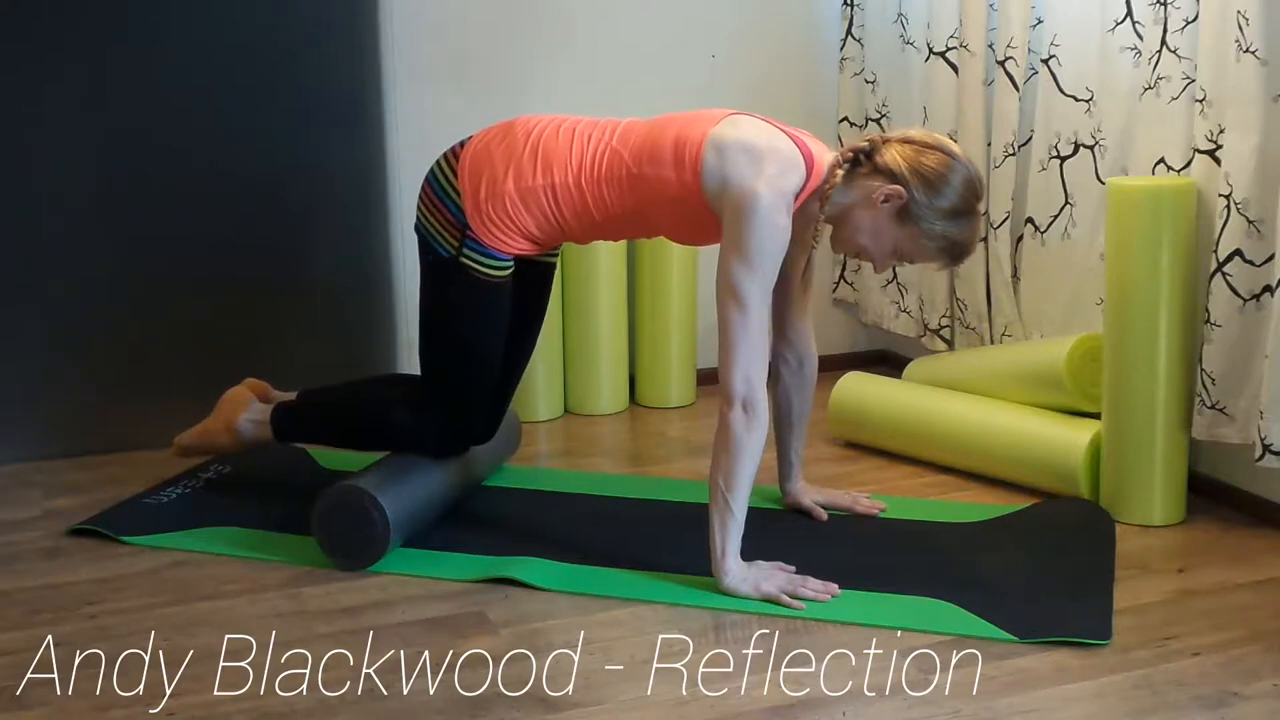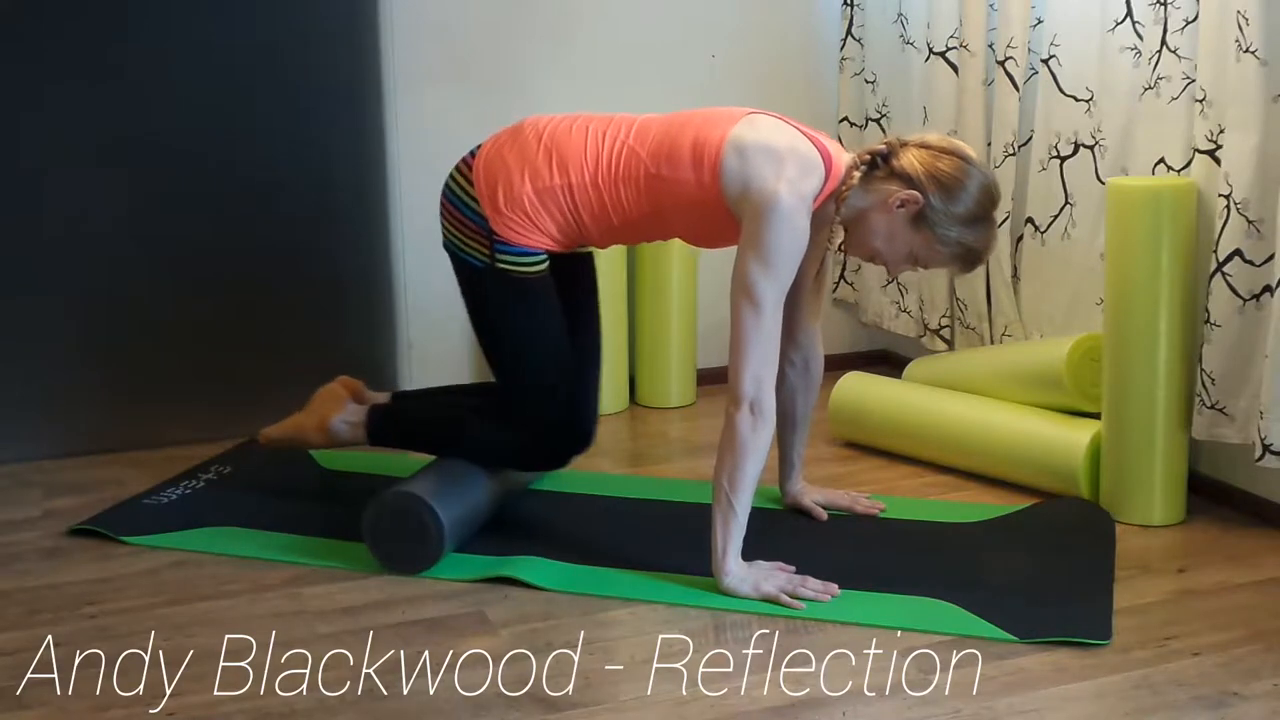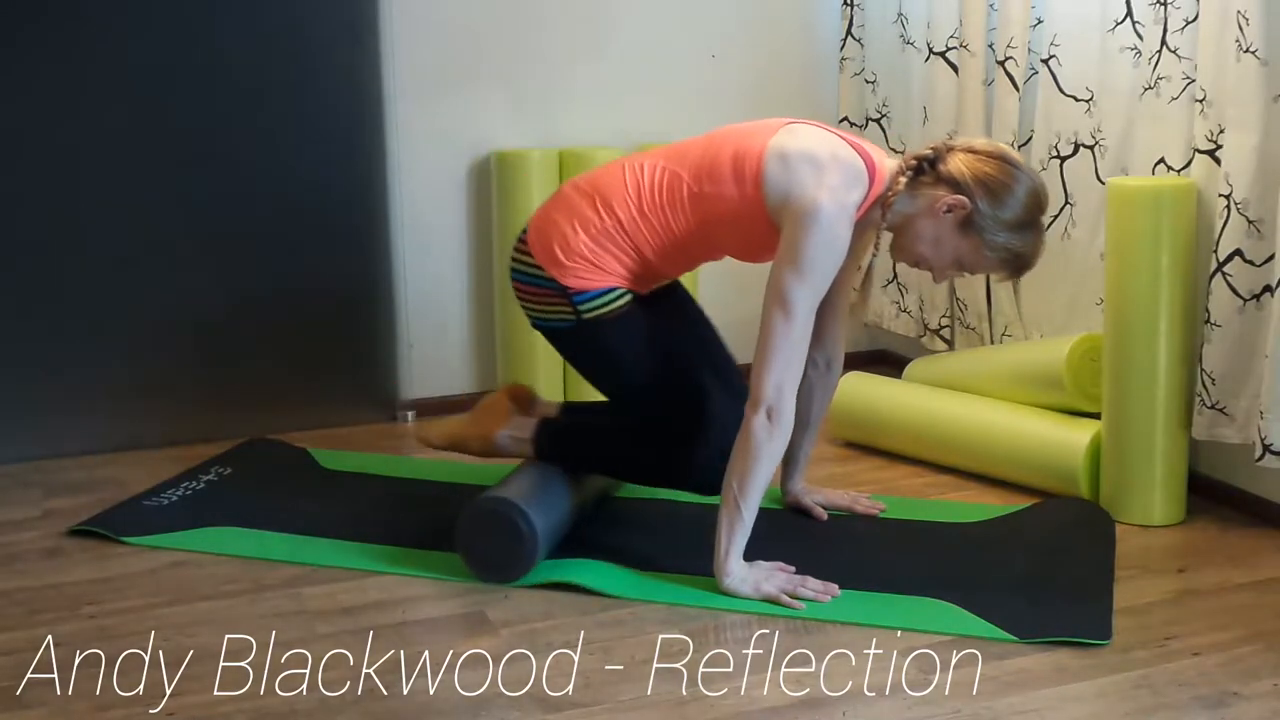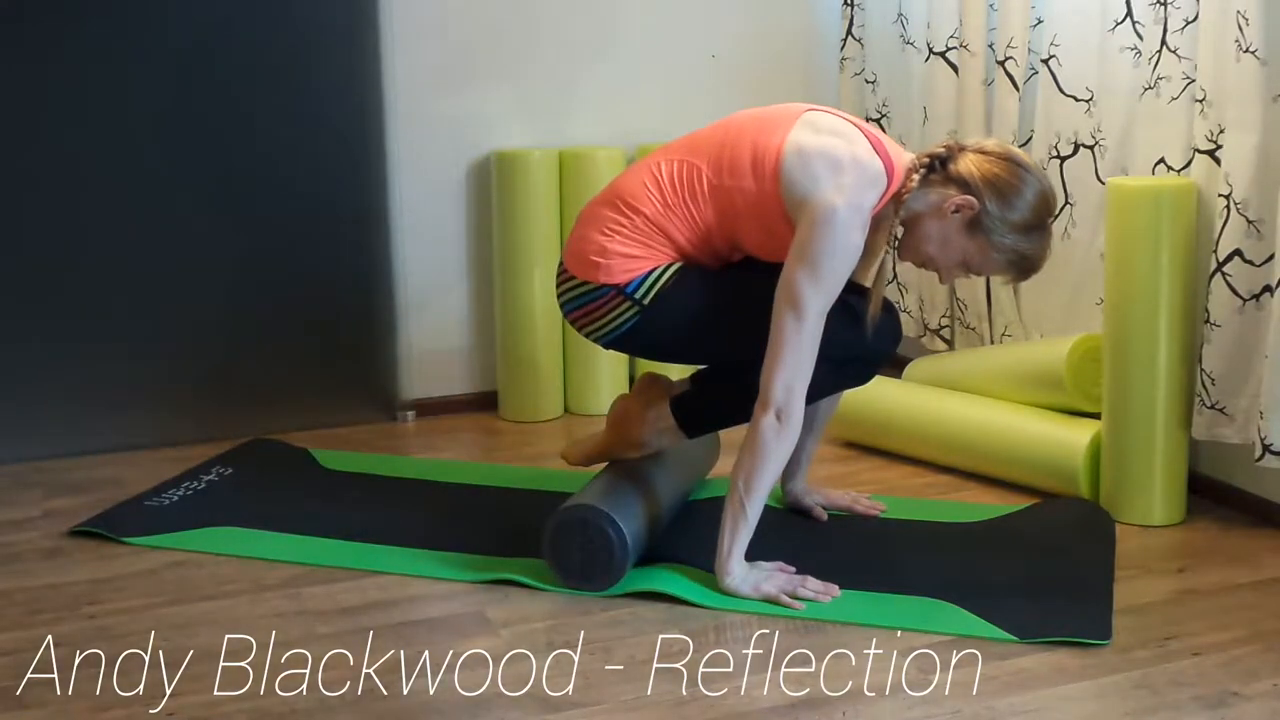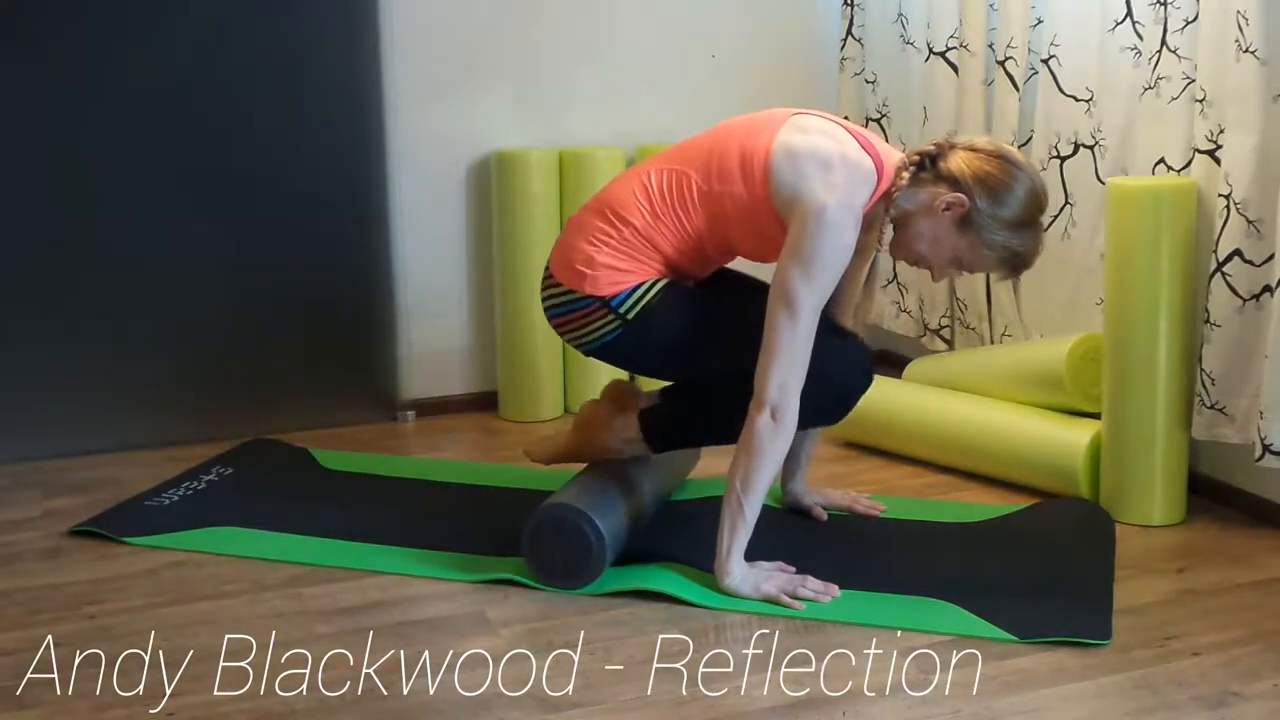
dt=0.7s
person 1, frame 1
left shoulder: (810, 184)
right shoulder: (770, 192)
left elbow: (793, 346)
right elbow: (743, 393)
left wrist: (793, 479)
right wrist: (728, 564)
left hip: (520, 196)
right hip: (482, 200)
left knee: (474, 416)
right knee: (449, 421)
left ankle: (276, 400)
right ankle: (254, 419)
person 1, frame 2
left shoulder: (829, 187)
right shoulder: (787, 197)
left elbow: (801, 349)
right elbow: (752, 395)
left wrist: (793, 480)
right wrist: (728, 563)
left hip: (544, 199)
right hip: (501, 204)
left knee: (566, 425)
right knee: (545, 436)
left ankle: (367, 404)
right ankle: (349, 421)
person 1, frame 3
left shoulder: (869, 190)
right shoulder: (830, 203)
left elbow: (824, 353)
right elbow: (772, 401)
left wrist: (792, 479)
right wrist: (731, 564)
left hip: (624, 257)
right hip: (573, 264)
left knee: (723, 421)
right knee: (713, 446)
left ankle: (542, 419)
right ankle: (521, 432)
person 1, frame 4
left shoulder: (885, 178)
right shoulder: (845, 201)
left elbow: (824, 353)
right elbow: (780, 397)
left wrist: (794, 480)
right wrist: (731, 566)
left hip: (664, 253)
right hip: (616, 275)
left knee: (835, 334)
right knee: (868, 334)
left ankle: (665, 405)
right ankle: (657, 419)
person 1, frame 5
left shoulder: (878, 179)
right shoulder: (837, 199)
left elbow: (831, 334)
right elbow: (775, 397)
left wrist: (795, 482)
right wrist: (731, 565)
left hip: (653, 267)
right hip: (601, 285)
left knee: (831, 359)
right knee: (836, 375)
left ankle: (640, 414)
right ankle: (623, 430)
